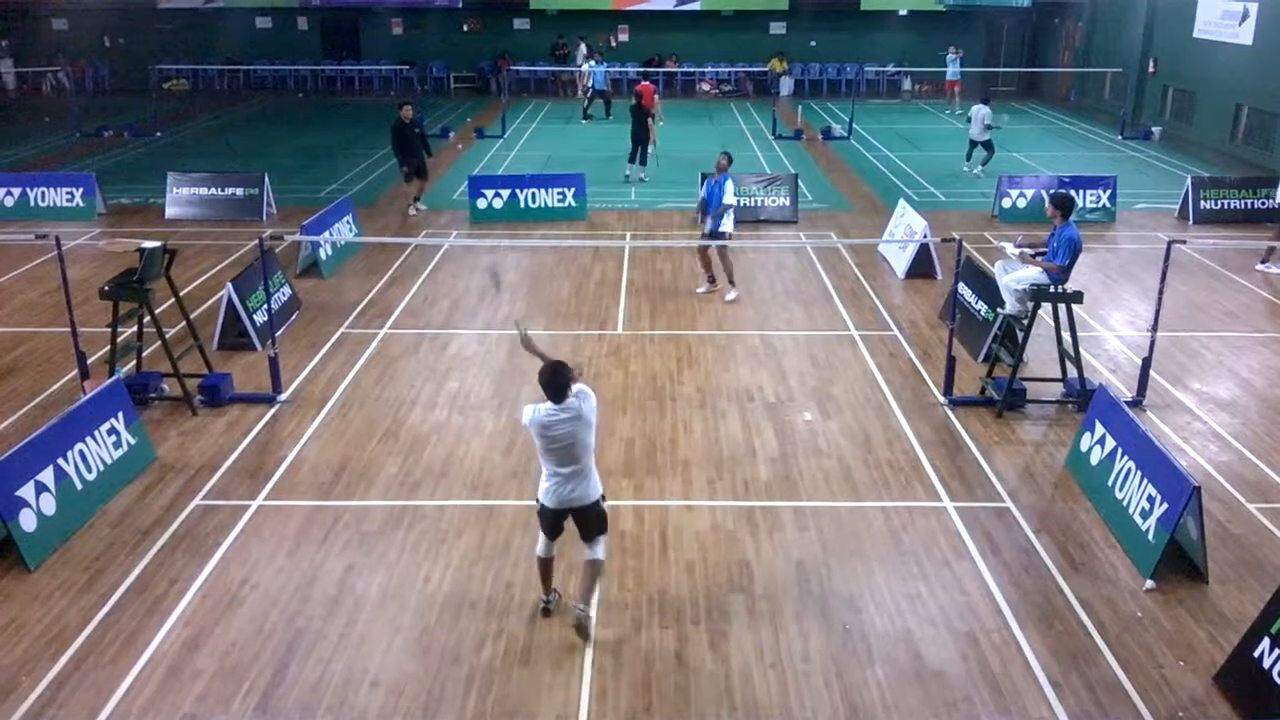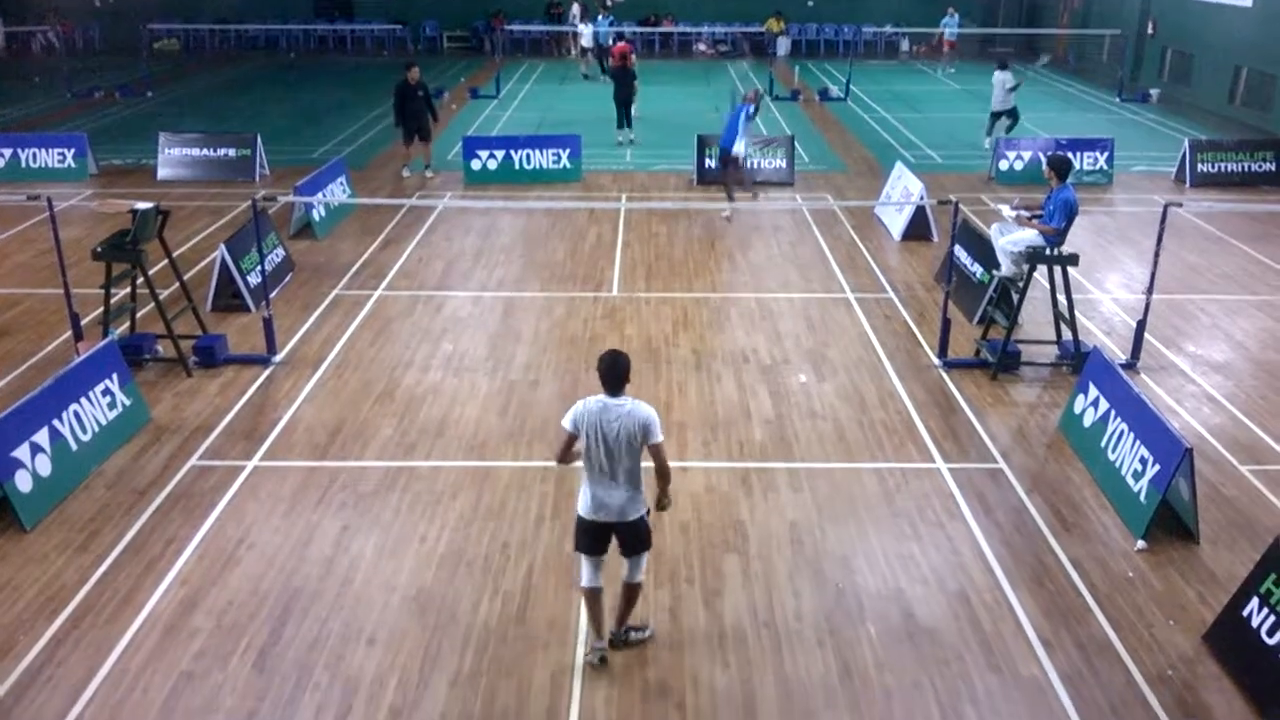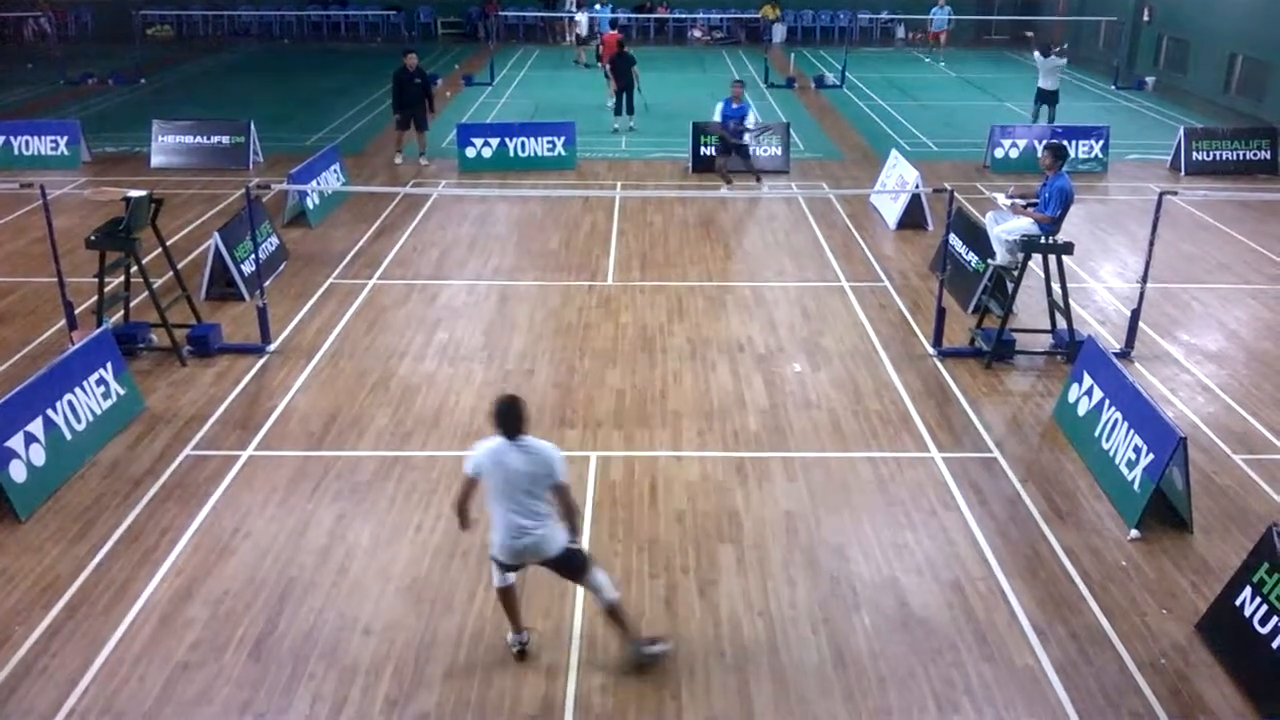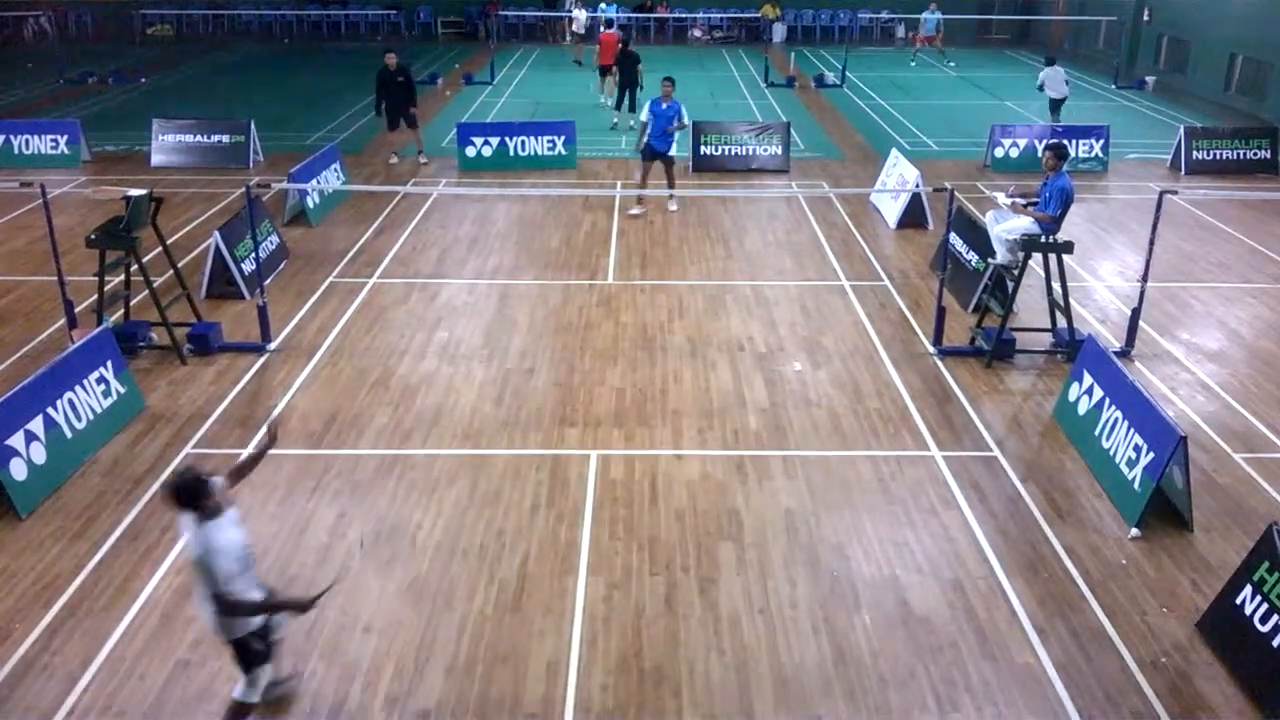
dt=0.7s
person 1, frame 1
left shoulder: (534, 415)
right shoulder: (586, 404)
right elbow: (574, 380)
right wrist: (538, 352)
left hip: (552, 495)
right hip: (587, 494)
left knee: (545, 544)
right knee: (595, 547)
left ankle: (547, 597)
right ankle: (582, 606)
person 1, frame 2
left shoulder: (582, 410)
right shoulder: (644, 414)
left elbow: (561, 457)
right elbow: (662, 468)
right wrist: (664, 494)
left hip: (592, 507)
right hip: (630, 508)
left knee: (590, 572)
right knee: (635, 567)
left ankle: (597, 643)
right ankle: (619, 631)
person 1, frame 3
left shoulder: (482, 452)
right shoulder: (547, 453)
left elbow: (462, 500)
right elbow: (568, 506)
left wrist: (463, 519)
right wrist: (574, 529)
left hip: (507, 545)
right hip: (548, 543)
left knee: (501, 571)
right knee: (600, 586)
left ankle: (518, 637)
right ankle: (639, 645)
person 1, frame 4
right shoulder: (212, 546)
left elbow: (231, 477)
right elbow: (228, 606)
left wrist: (265, 448)
right wrist: (288, 605)
left hip: (251, 599)
right hip: (238, 620)
left knee: (275, 621)
right knee: (256, 678)
left ankle: (268, 685)
